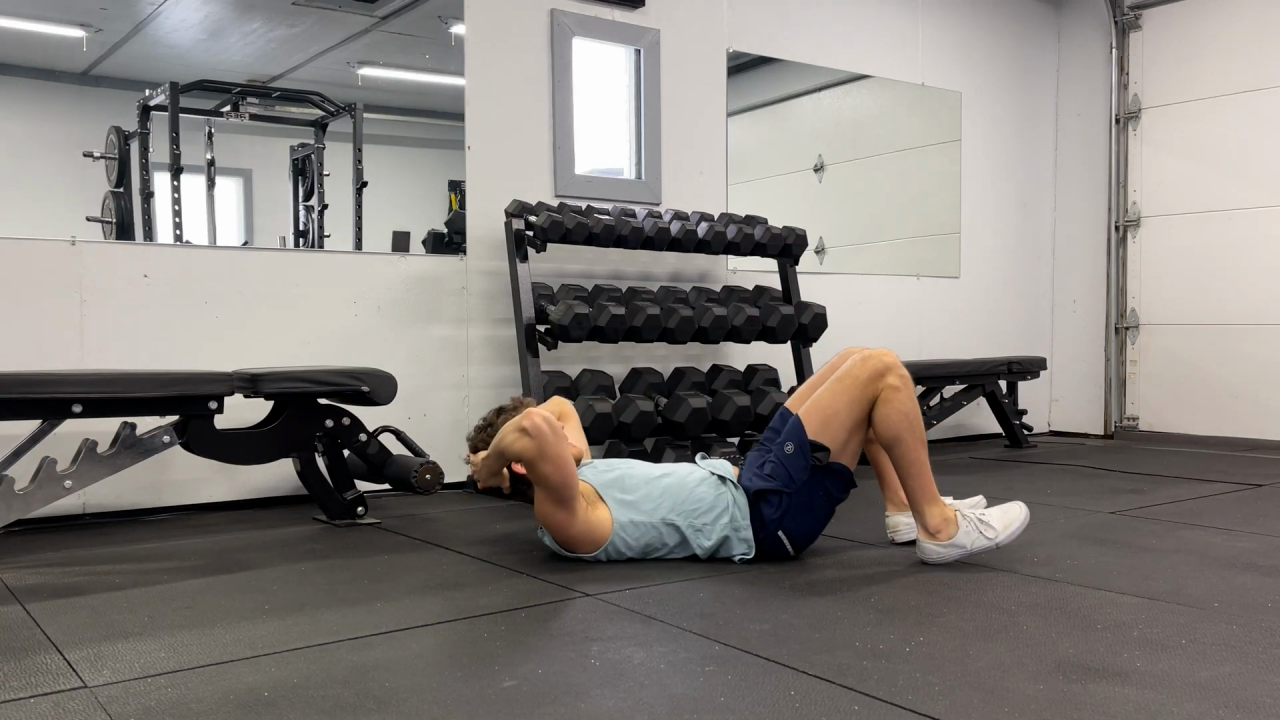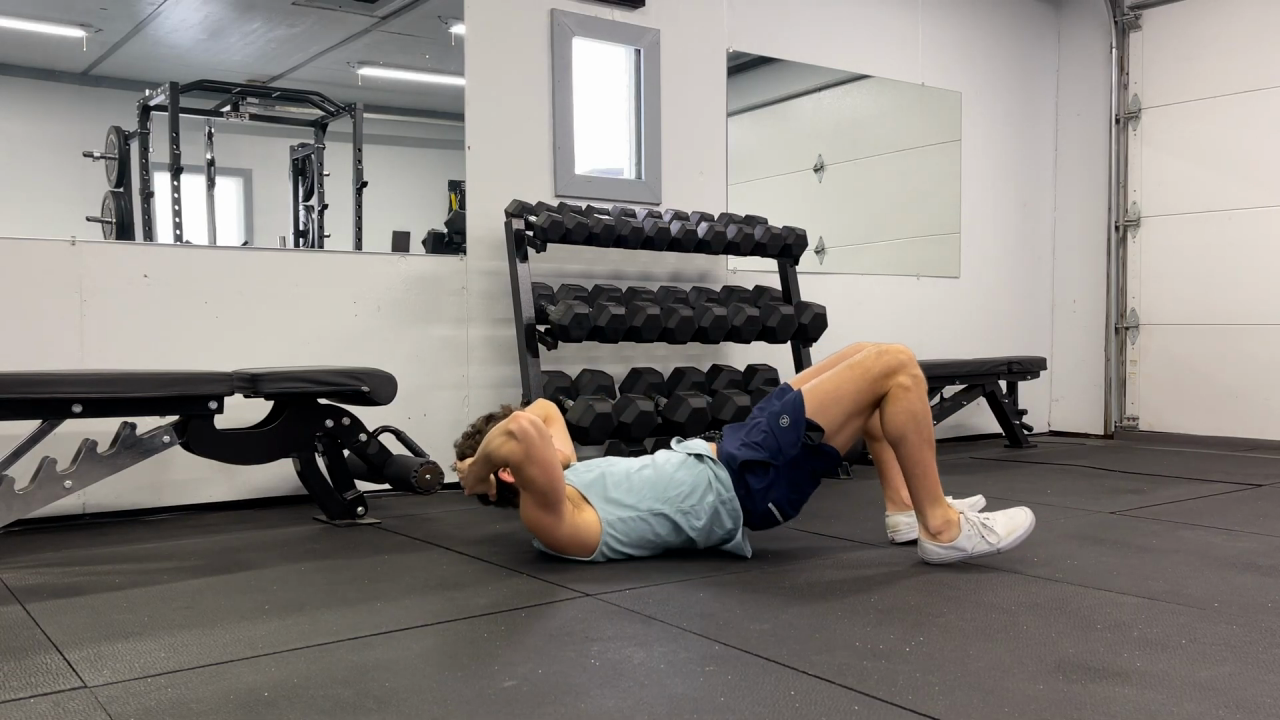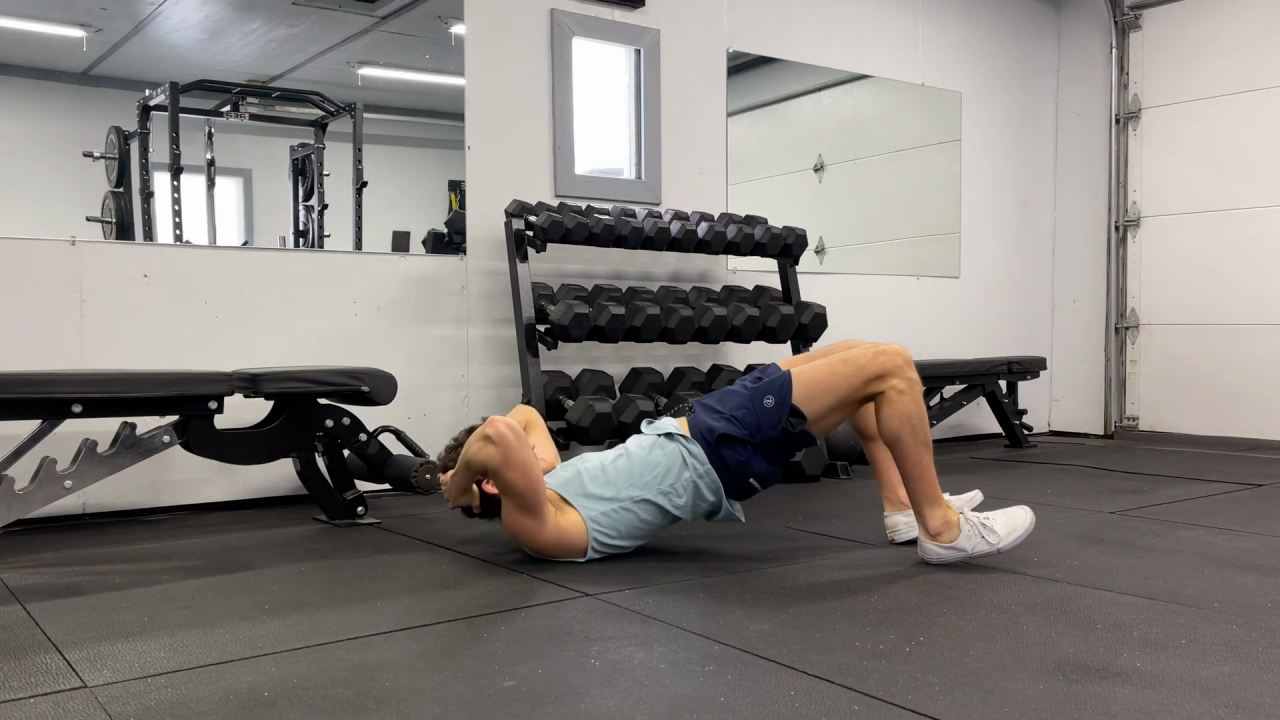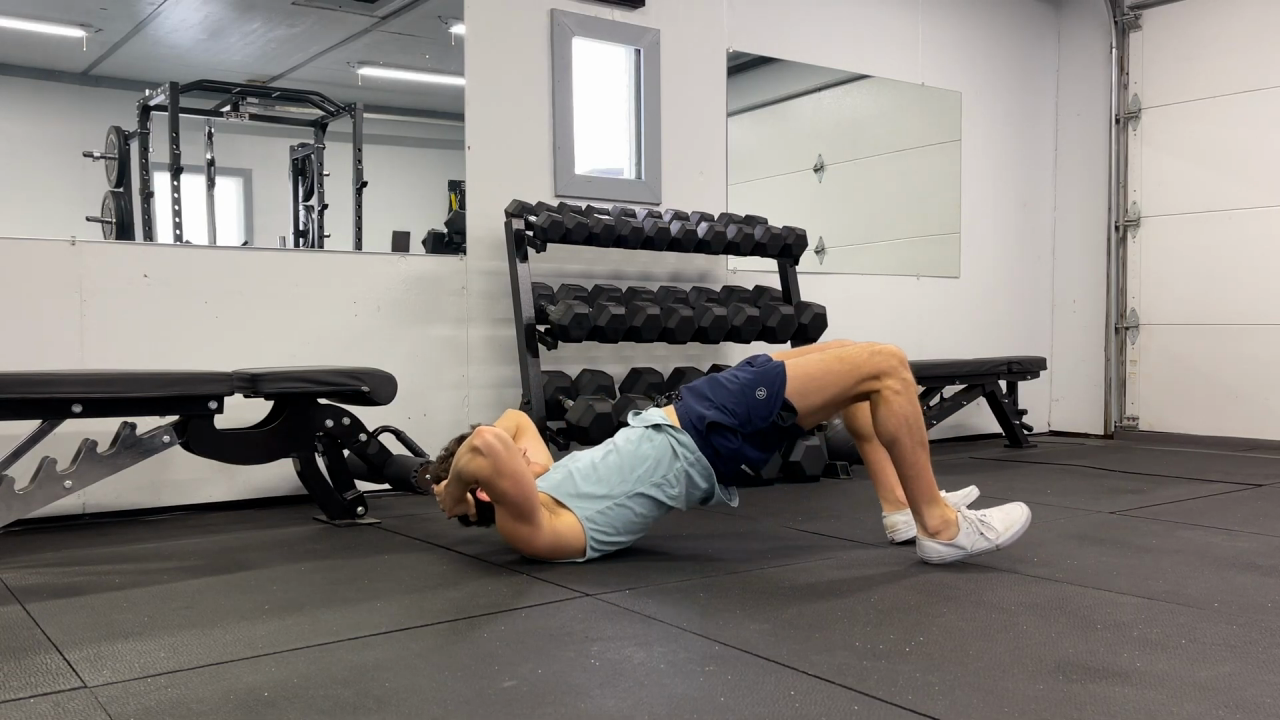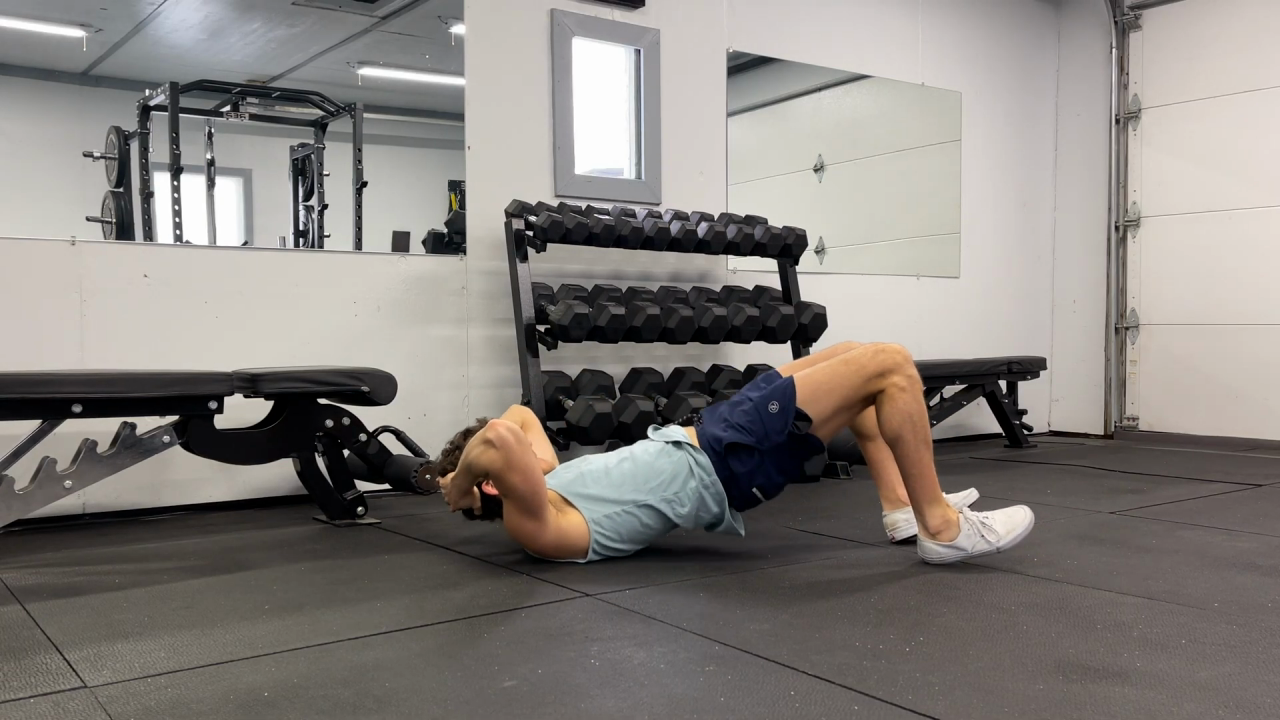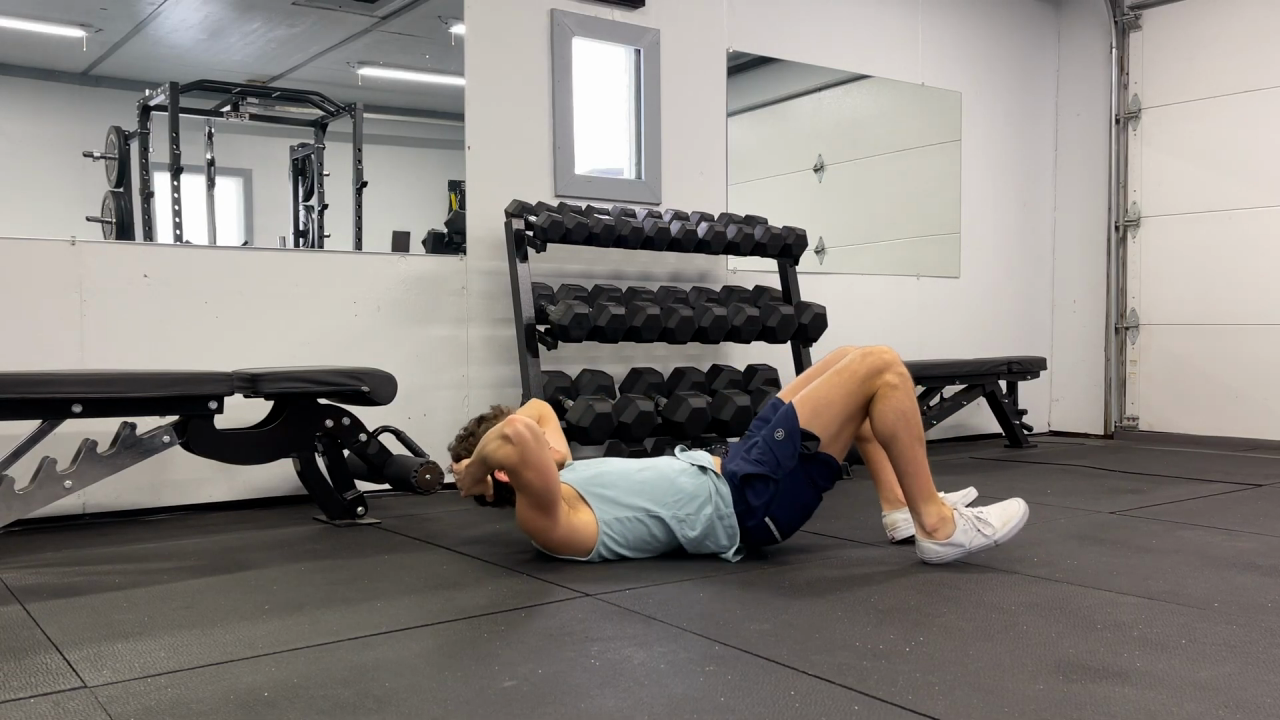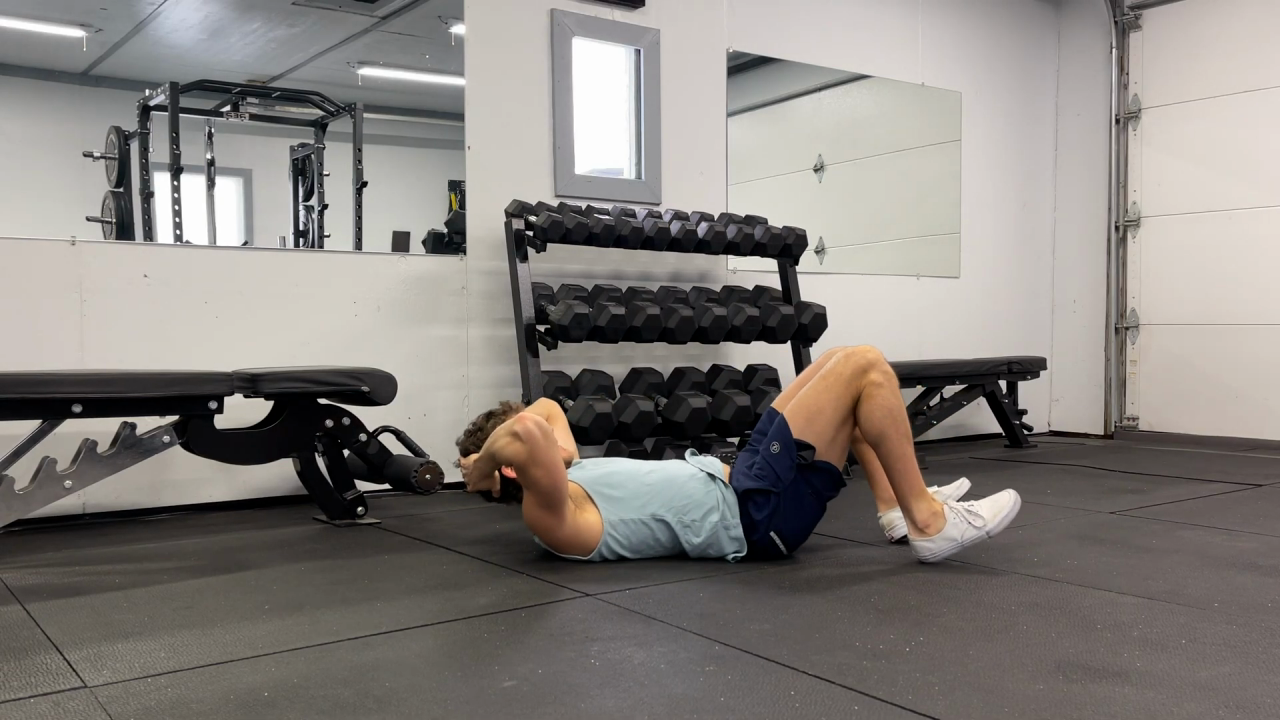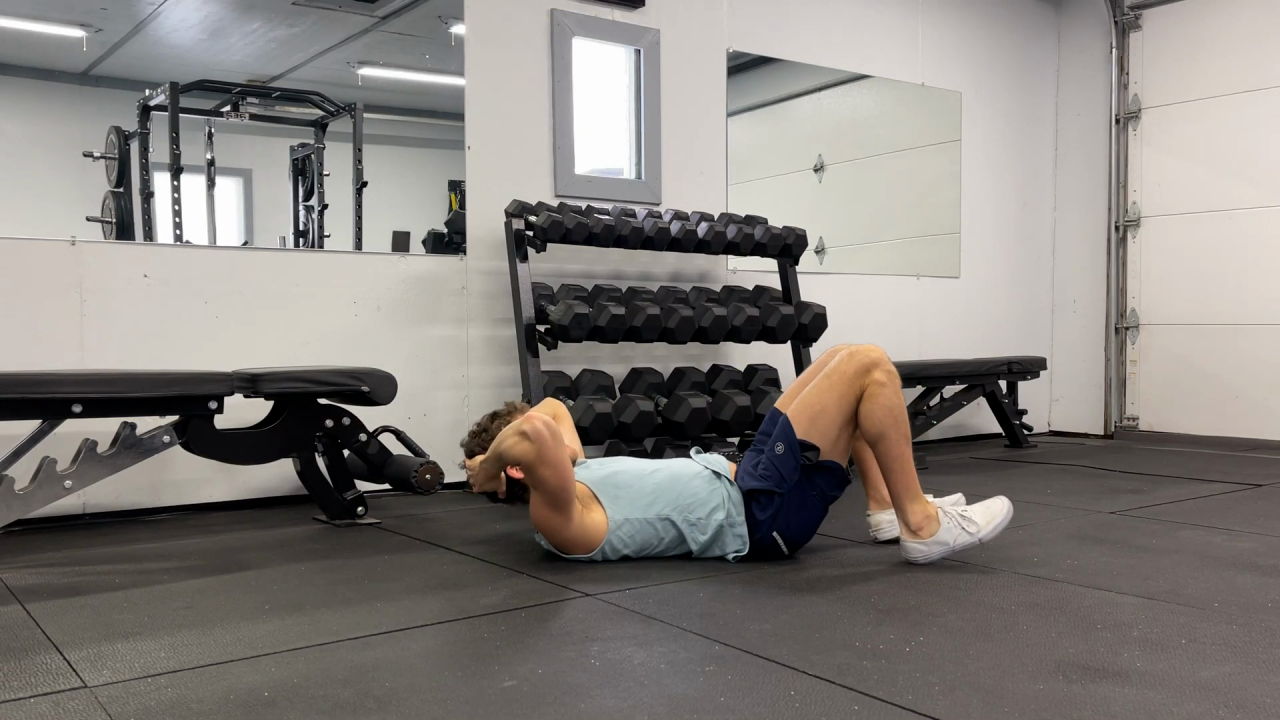
dt=0.2s
person 1, frame 1
left shoulder: (577, 481)
right shoulder: (564, 516)
left elbow: (557, 405)
right elbow: (534, 427)
right wrist: (489, 466)
left hip: (743, 478)
right hip: (765, 511)
left knee: (860, 367)
right knee: (882, 370)
left ankle: (906, 512)
right ankle: (939, 527)
person 1, frame 2
left shoulder: (566, 485)
right shoulder: (552, 522)
left elbow: (545, 407)
right elbow: (522, 429)
right wrist: (478, 470)
left hip: (729, 457)
right hip: (747, 480)
left knee: (866, 359)
right knee: (897, 366)
left ankle: (907, 511)
right ankle: (942, 528)
person 1, frame 3
left shoulder: (549, 487)
right shoulder: (533, 525)
left elbow: (524, 413)
right elbow: (498, 435)
left wrist: (492, 475)
right wrist: (460, 481)
left hip: (709, 429)
right hip: (722, 447)
left knee: (858, 357)
right knee: (892, 368)
left ankle: (904, 509)
right ankle: (941, 530)
person 1, frame 4
left shoulder: (540, 489)
right shoulder: (527, 529)
left elbow: (514, 418)
right elbow: (486, 443)
right wrist: (453, 492)
left hip: (699, 419)
left knee: (853, 359)
right knee: (887, 367)
left ankle: (902, 509)
right ankle: (939, 527)
person 1, frame 5
left shoulder: (546, 487)
right shoulder: (534, 526)
left elbow: (518, 414)
right elbow: (498, 441)
right wrist: (460, 483)
left hip: (711, 437)
right hip: (729, 458)
left knee: (853, 358)
right knee: (893, 366)
left ankle: (902, 508)
right ankle: (940, 526)
person 1, frame 6
left shoulder: (561, 484)
right shoulder: (547, 521)
left elbow: (536, 408)
right elbow: (518, 433)
left wrist: (492, 454)
right wrist: (473, 471)
left hip: (732, 469)
right hip: (750, 495)
left knee: (851, 363)
right knee: (882, 369)
left ankle: (904, 509)
right ankle: (939, 527)
person 1, frame 7
left shoulder: (568, 483)
right shoulder: (555, 519)
left elbow: (546, 406)
right elbow: (528, 431)
left wrist: (522, 450)
right wrist: (480, 469)
left hip: (733, 478)
right hip: (757, 511)
left knee: (843, 366)
right knee: (867, 368)
left ankle: (899, 509)
right ankle: (930, 523)
person 1, frame 8
left shoulder: (570, 486)
right shoulder: (559, 519)
left elbow: (551, 407)
right elbow: (536, 430)
left wrist: (526, 448)
right wrist: (484, 470)
left hip: (740, 478)
right hip: (760, 509)
left knee: (845, 363)
right knee: (869, 365)
left ankle: (886, 512)
right ankle: (921, 525)
